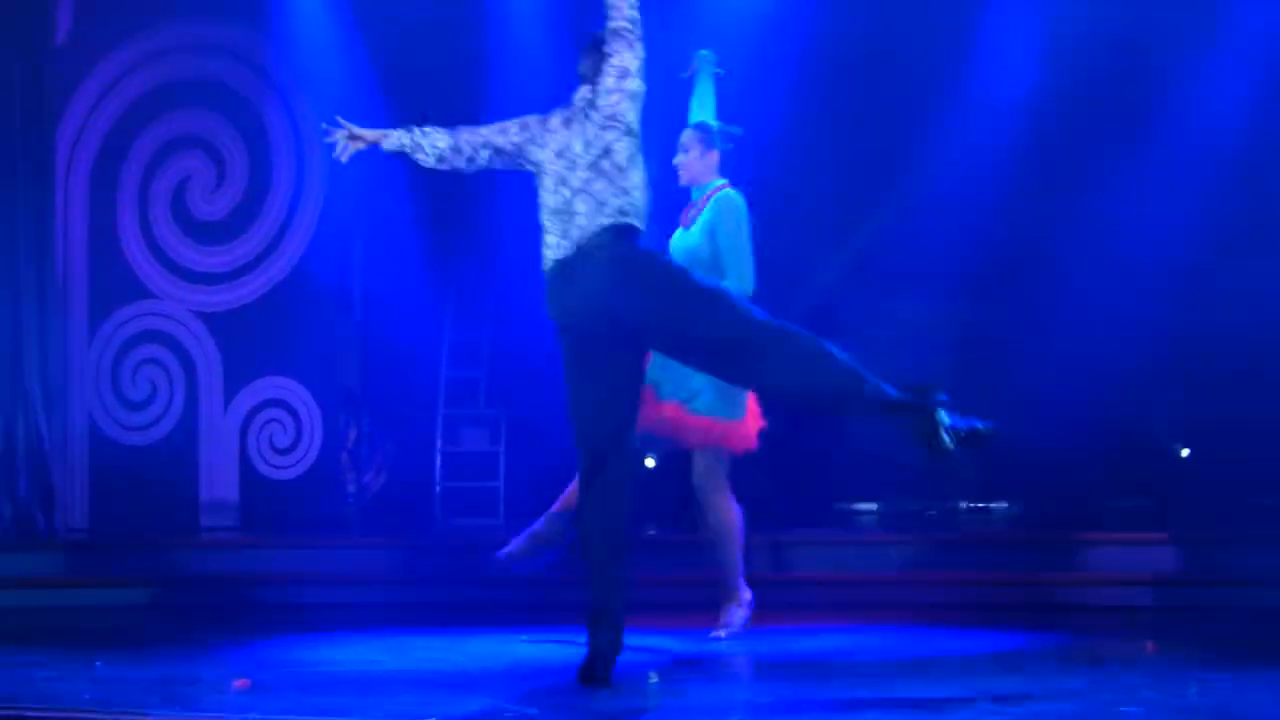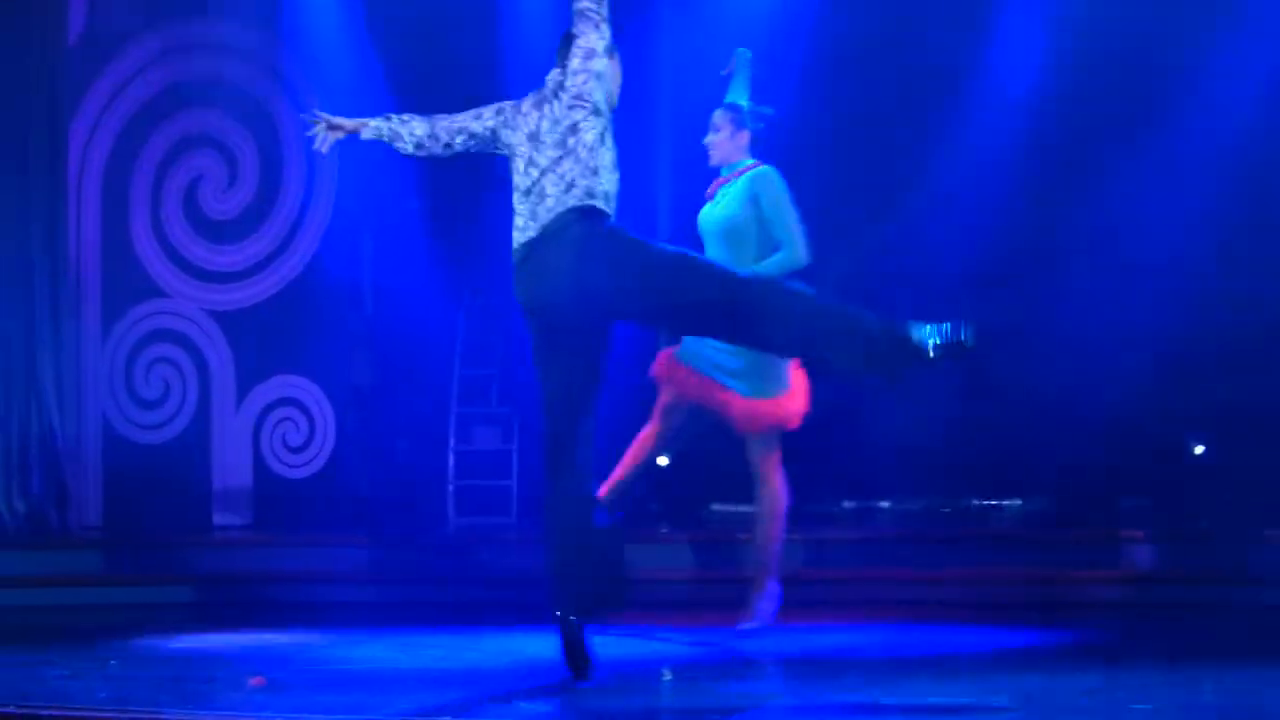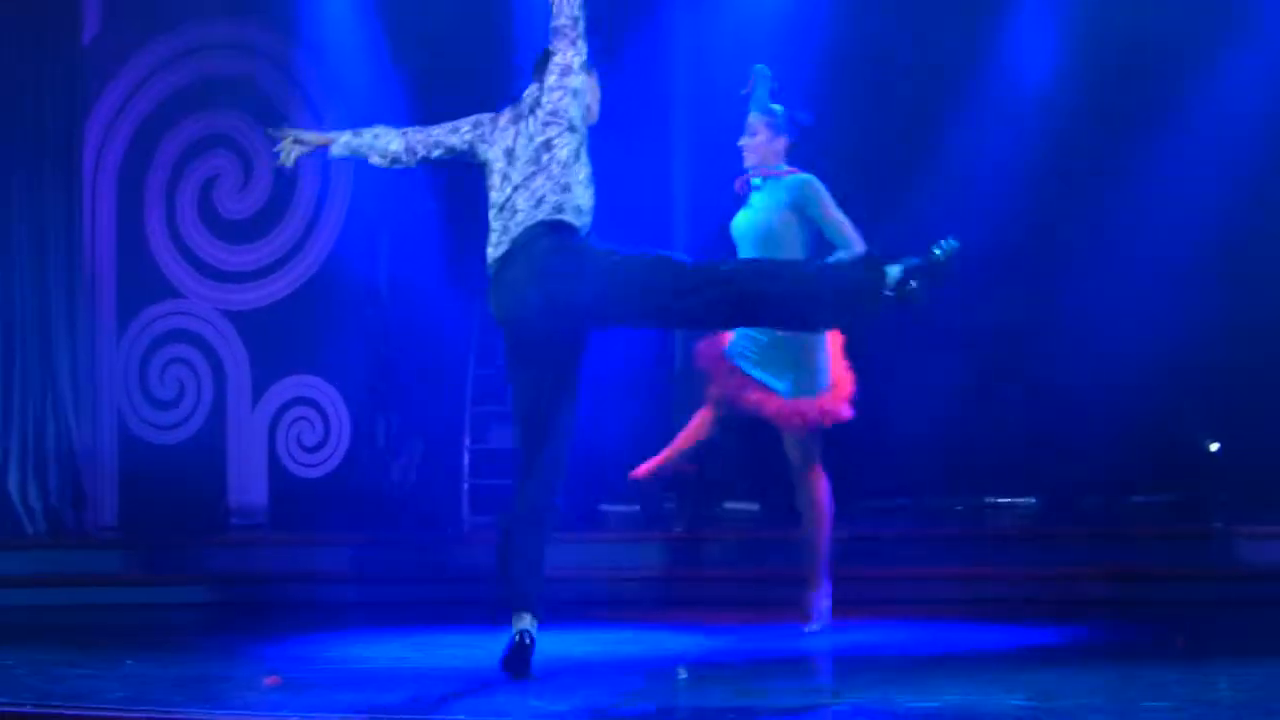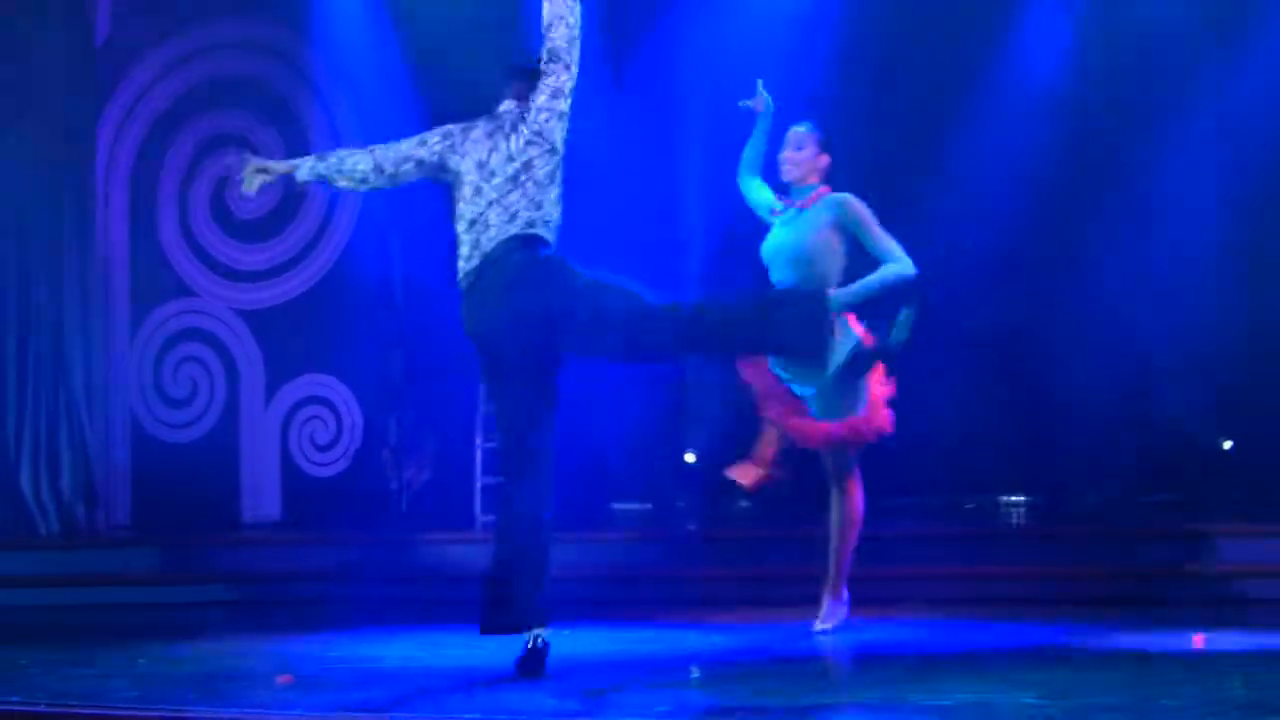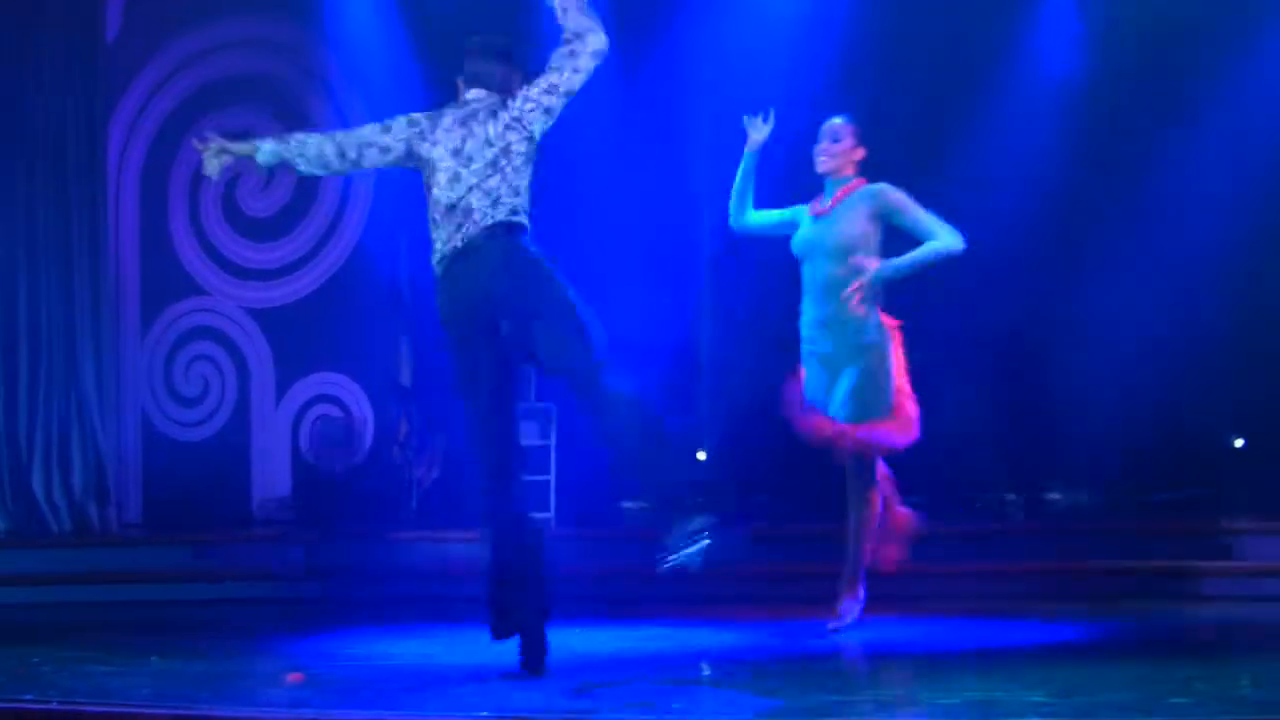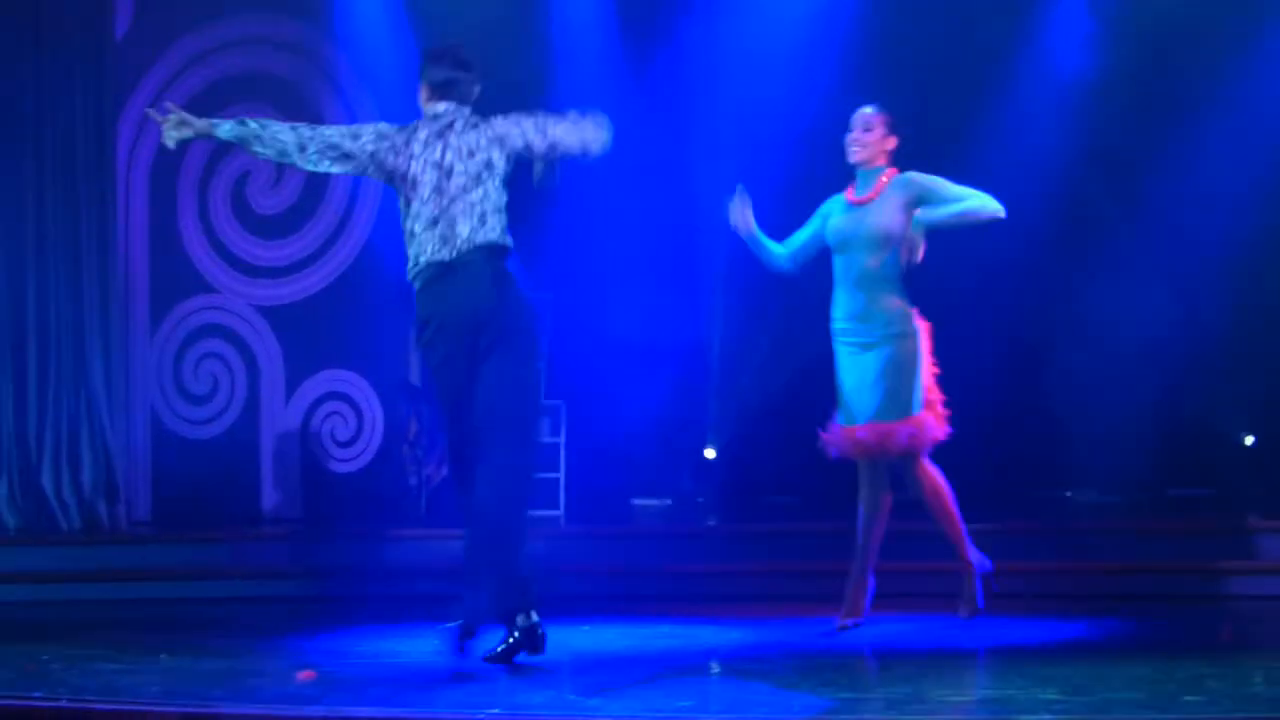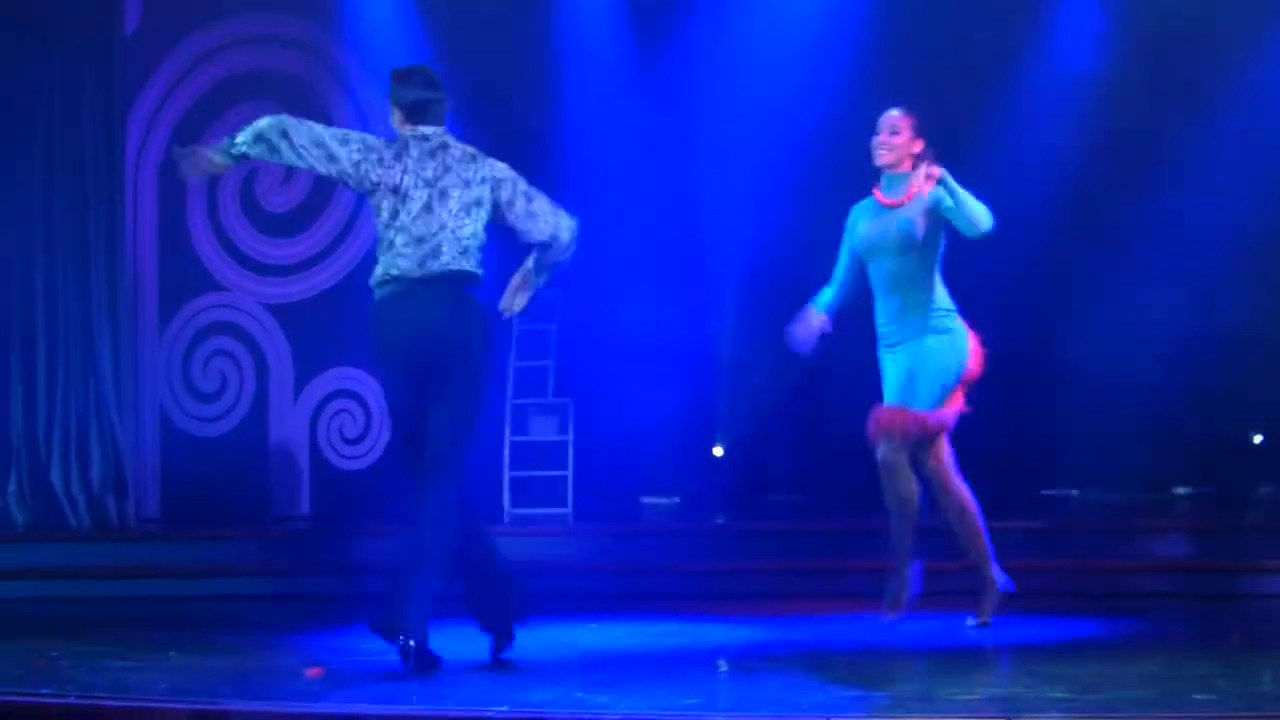
dt=0.1s
person 1, frame 1
left shoulder: (539, 131)
right shoulder: (613, 109)
left elbow: (453, 144)
left wrist: (379, 137)
left hip: (576, 302)
right hip: (622, 273)
left knee: (604, 474)
right knee: (765, 345)
left ankle: (602, 641)
right ankle: (915, 412)
person 1, frame 2
left shoulder: (515, 115)
right shoulder: (582, 92)
left elbow: (433, 131)
left wrist: (359, 127)
left hip: (539, 279)
right hip: (588, 250)
left knee: (565, 452)
right knee: (740, 300)
left ankle: (573, 608)
right ankle: (897, 343)
person 1, frame 3
left shoulder: (491, 128)
right shoulder: (558, 106)
left elbow: (408, 141)
left wrist: (329, 142)
left hip: (513, 293)
right hip: (558, 264)
left knee: (539, 460)
right knee: (722, 289)
left ankle: (524, 613)
right ankle: (876, 282)
person 1, frame 4
left shoulder: (459, 140)
right shoulder: (536, 128)
left elbow: (366, 165)
right elbow: (562, 56)
left wrist: (287, 169)
left hip: (482, 309)
right hip: (525, 279)
left knee: (526, 473)
right knee: (674, 323)
left ankle: (526, 624)
right ankle: (809, 322)
person 1, frame 5
left shoulder: (428, 129)
right shoulder: (520, 114)
left elbow: (332, 148)
left wrist: (248, 150)
left hip: (459, 292)
right hip: (507, 267)
left knee: (499, 460)
left ankle: (527, 623)
person 1, frame 6
left shoulder: (392, 142)
right shoulder: (497, 133)
left elbow: (295, 141)
right elbow: (591, 135)
left wrist: (209, 127)
right wrist: (544, 137)
left hip: (436, 305)
right hip: (494, 292)
left knee: (469, 461)
right knee: (503, 454)
left ankle: (517, 613)
right ankle: (486, 604)
person 1, frame 7
left shoulder: (379, 157)
right shoulder: (486, 170)
left elbow: (284, 134)
right elbow: (559, 234)
left wrist: (227, 154)
right wrist: (530, 277)
left hip: (399, 319)
right hip: (458, 318)
left knee: (426, 473)
right knee: (444, 474)
left ankle: (495, 610)
right ankle: (406, 620)
person 2, frame 1
left shoulder: (728, 203)
right shoulder: (698, 203)
left elbow: (741, 285)
right elbow: (702, 121)
right wrist: (703, 76)
right hip: (676, 352)
left knee: (708, 480)
left ankle: (736, 596)
right ankle: (553, 524)
person 2, frame 2
left shoulder: (763, 180)
right shoulder: (725, 183)
left elbow: (797, 254)
right elbow: (733, 115)
right wrist: (739, 73)
right hip: (717, 332)
left knee: (762, 458)
right knee: (668, 405)
left ankle: (765, 585)
right ankle: (610, 495)
person 2, frame 3
left shoulder: (802, 187)
right shoulder: (757, 189)
left elbow: (855, 251)
right elbow: (766, 125)
right wrist: (760, 91)
left hip: (792, 334)
right hip: (753, 331)
left knee: (803, 459)
left ankle: (818, 586)
person 2, frame 4
left shoulder: (842, 208)
right shoulder: (780, 212)
left elbow: (903, 267)
right elbow: (746, 175)
left wrist: (838, 298)
right wrist: (763, 118)
left hip: (832, 352)
right hip: (791, 350)
left knee: (841, 471)
left ankle: (835, 592)
person 2, frame 5
left shoulder: (878, 198)
right shoulder: (802, 215)
left elbow: (951, 241)
right elbow: (740, 220)
left wrist: (886, 268)
right wrist: (753, 152)
left hip: (861, 349)
right hip: (817, 349)
left knee: (861, 467)
left ankle: (852, 588)
person 2, frame 6
left shoulder: (912, 188)
right shoulder: (834, 208)
left elbow: (992, 208)
right elbow: (784, 260)
left wrist: (923, 217)
right wrist: (750, 231)
left hip: (891, 338)
right hip: (848, 343)
right knee: (894, 457)
left ankle: (859, 582)
right ankle: (967, 561)
person 2, frame 7
left shoulder: (935, 192)
right shoulder: (861, 214)
left elbow: (980, 225)
right elbow: (841, 284)
left wrist: (940, 182)
right wrist: (817, 314)
left hip: (935, 336)
right hip: (894, 345)
left knee: (892, 451)
right knee: (935, 465)
left ankle: (903, 565)
right ankle: (989, 578)
